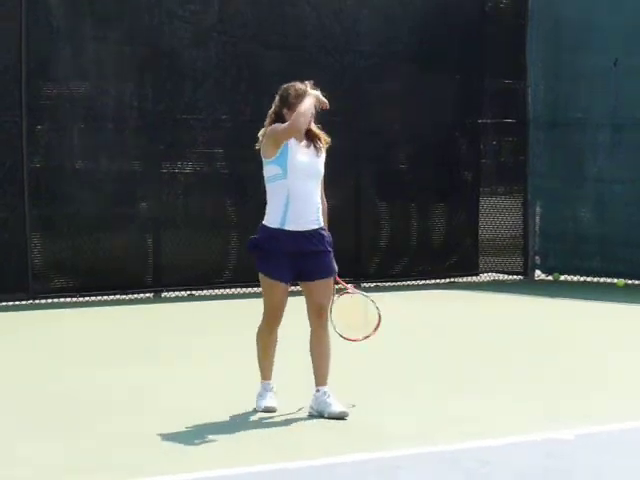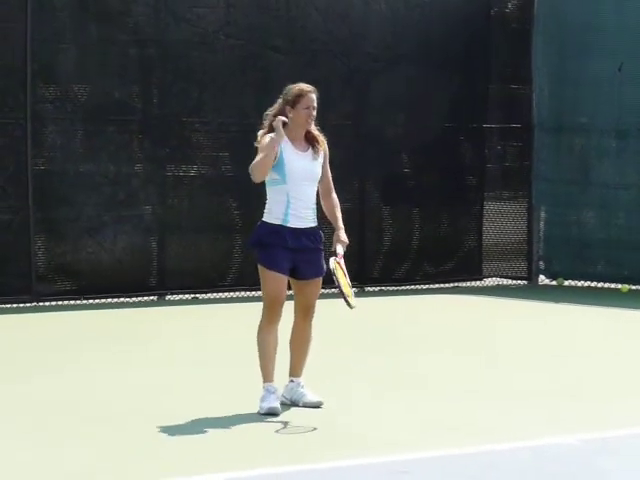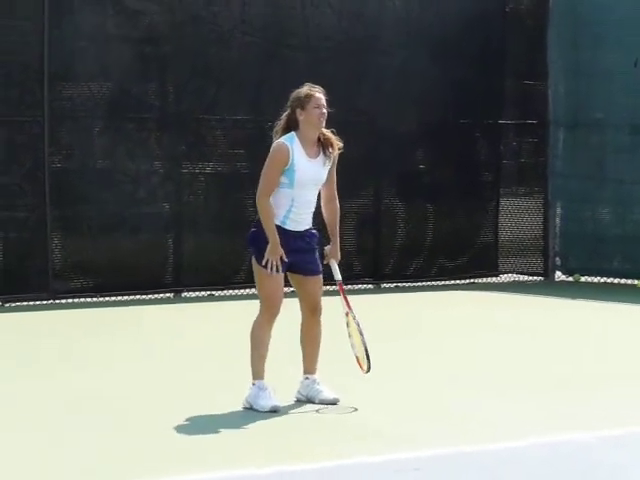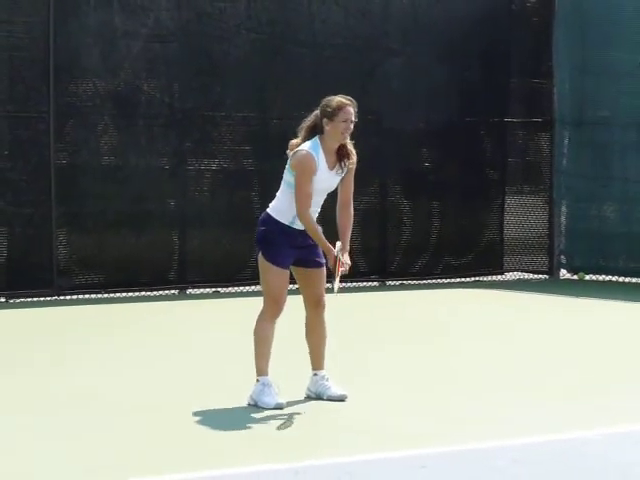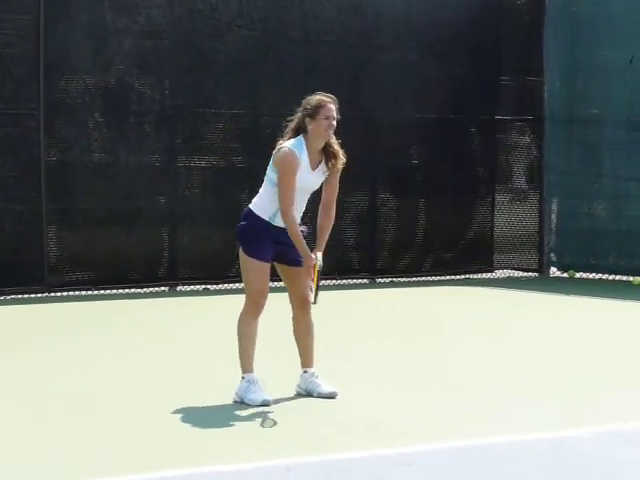
dt=1s
person 1, frame 1
left shoulder: (319, 143)
right shoulder: (273, 136)
right elbow: (296, 126)
left wrist: (325, 235)
right wrist: (311, 96)
left hip: (314, 239)
right hip: (278, 238)
left knee: (320, 316)
right knee: (272, 318)
left ankle: (322, 395)
right ankle: (266, 387)
person 1, frame 2
left shoulder: (319, 146)
right shoulder: (272, 141)
left elbow: (327, 193)
right elbow: (257, 175)
left wrist: (339, 228)
right wrist: (273, 137)
left hip: (309, 236)
right hip: (276, 235)
left knee: (306, 313)
right knee: (272, 312)
left ankle: (295, 385)
right ankle: (269, 390)
person 1, frame 3
left shoulder: (331, 148)
right shoulder: (283, 148)
left elbow: (330, 198)
right elbow: (262, 197)
left wrist: (335, 240)
right wrist: (273, 242)
left hip: (305, 237)
right hip: (272, 234)
left knee: (313, 310)
right knee: (270, 309)
left ankle: (309, 382)
right ankle: (257, 388)
person 1, frame 4
left shoulder: (348, 157)
right shoulder: (306, 156)
left elbow: (345, 205)
right elbow: (303, 212)
left wrist: (344, 250)
right wrist: (328, 251)
left hip: (306, 234)
right hip: (277, 230)
left knee: (317, 305)
right knee: (273, 306)
left ankle: (318, 378)
right ankle: (262, 384)
person 1, frame 5
left shoulder: (334, 157)
right shoulder: (288, 153)
left elbow: (328, 206)
right elbow: (285, 209)
left wrist: (319, 250)
right wrist: (305, 252)
left hip: (290, 230)
right hip: (259, 226)
left knee: (303, 303)
right knee: (255, 303)
left ankle: (308, 375)
right ankle: (248, 381)
